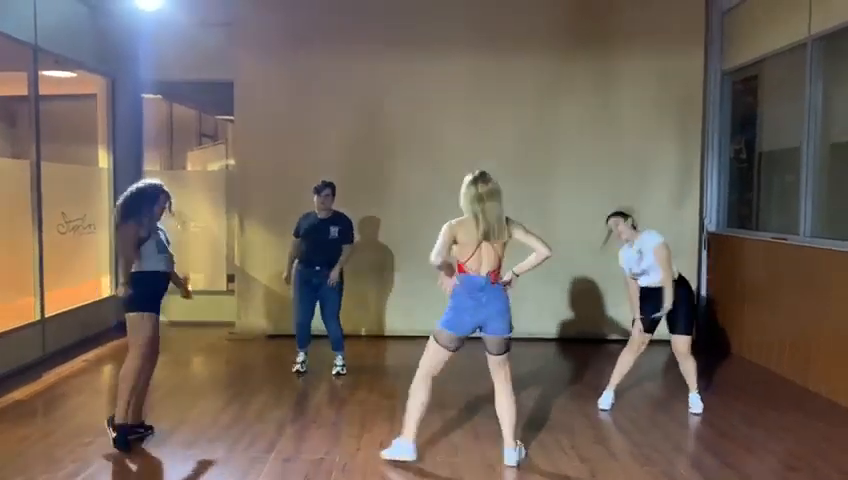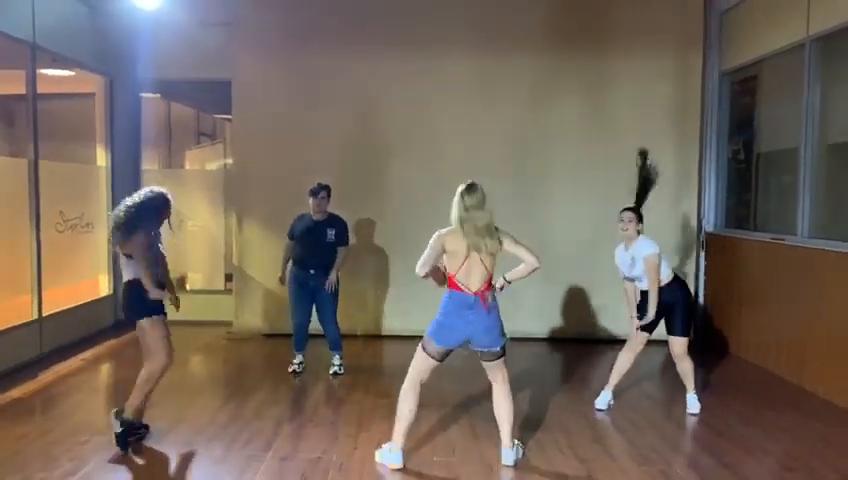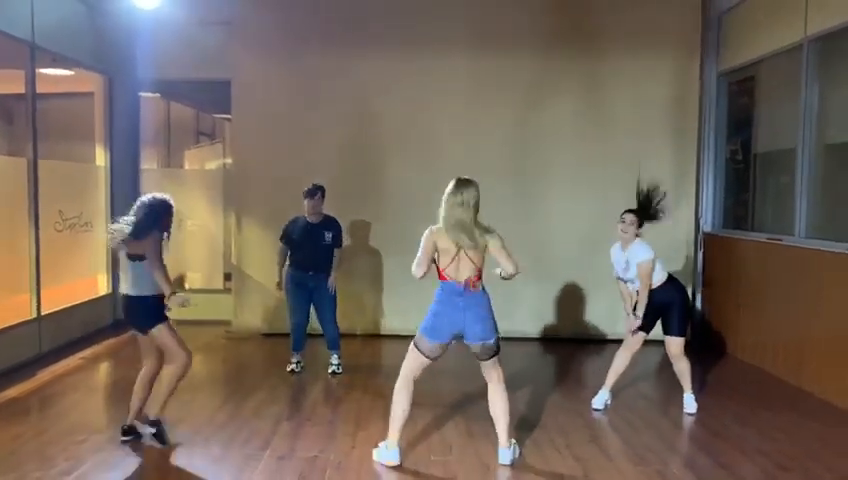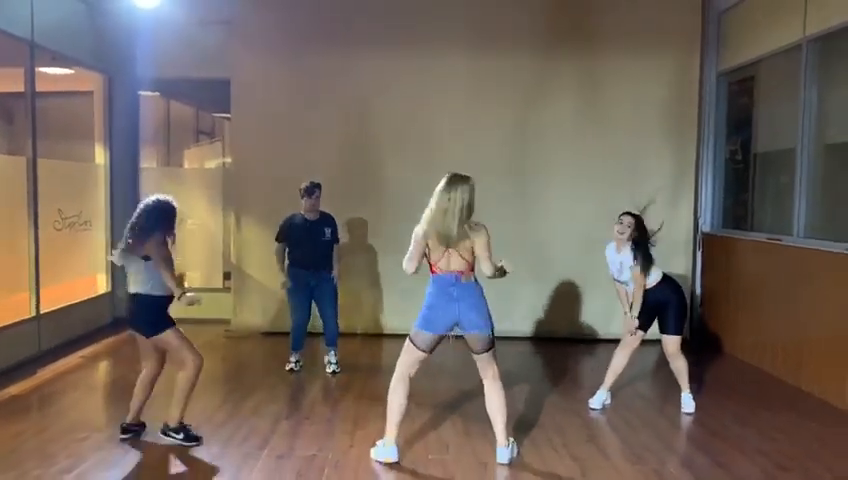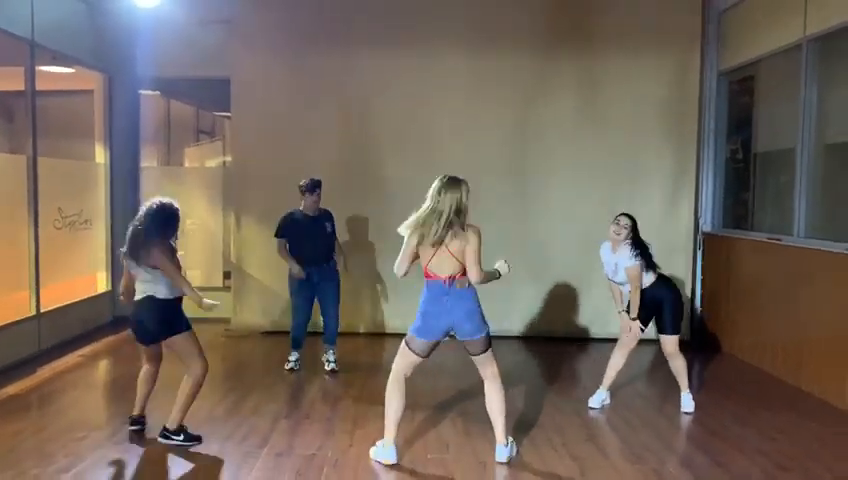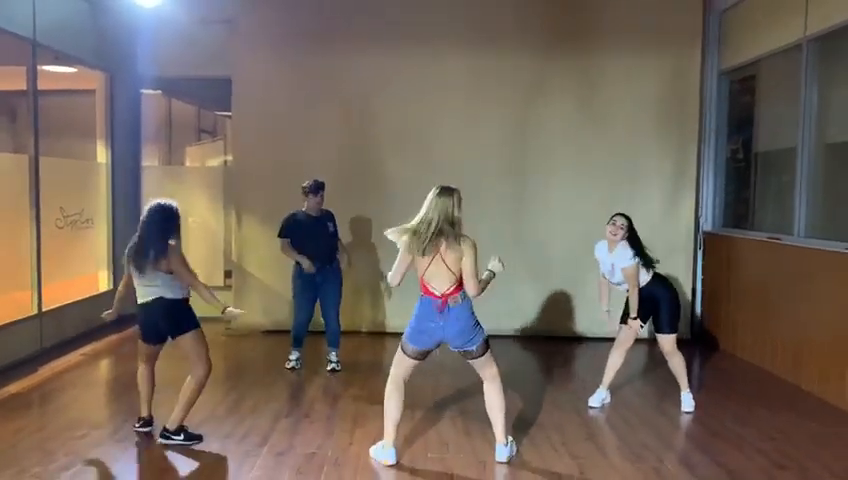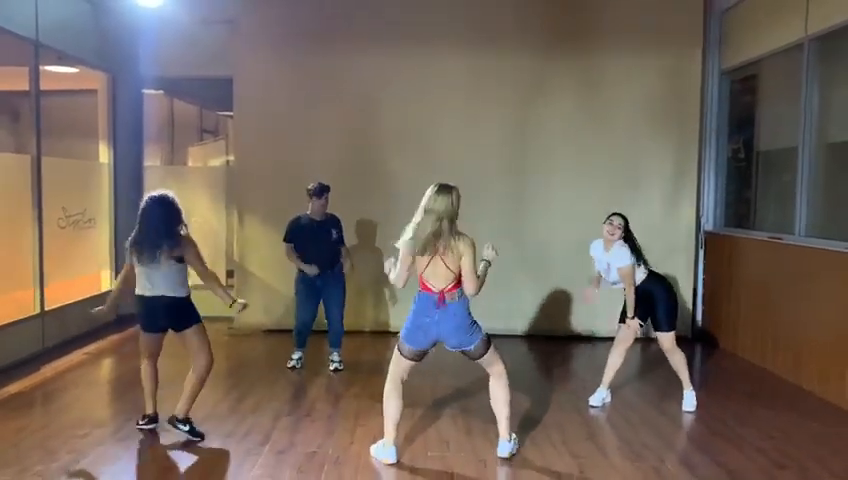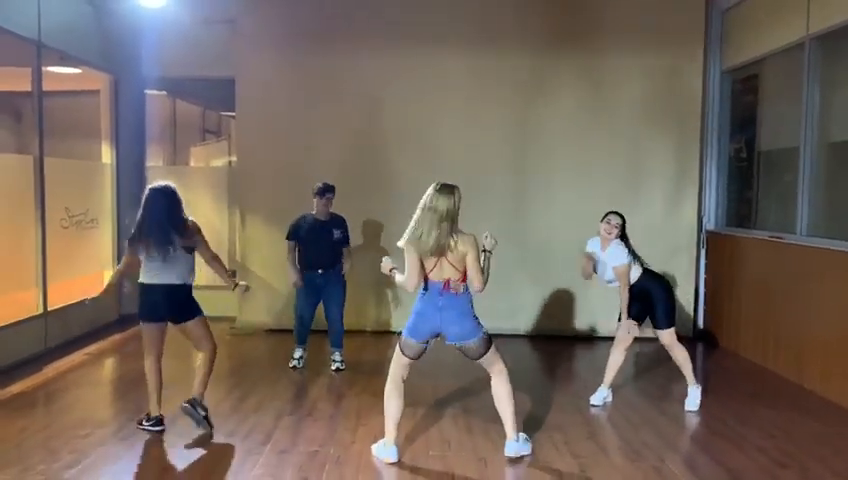
dt=0.1s
person 1, frame 1
left shoulder: (456, 226)
right shoulder: (507, 226)
left elbow: (437, 259)
right elbow: (544, 251)
left wrist: (448, 273)
right wrist: (514, 273)
left hip: (466, 301)
right hip: (496, 302)
left knee: (425, 372)
right knee: (501, 379)
left ankle: (405, 443)
right ankle: (512, 449)
person 1, frame 2
left shoulder: (445, 237)
right shoulder: (497, 237)
left elbow: (422, 269)
right elbow: (532, 262)
left wrist: (439, 275)
right wrist: (505, 280)
left hip: (453, 314)
right hip: (486, 317)
left knee: (413, 379)
right knee: (500, 380)
left ankle: (394, 451)
right ankle: (509, 449)
person 1, frame 3
left shoulder: (435, 234)
right shoulder: (487, 235)
left elbow: (418, 271)
right elbow: (511, 270)
left wrist: (435, 261)
right wrist: (502, 273)
left hip: (445, 308)
right hip: (477, 308)
left knee: (407, 376)
right knee: (495, 378)
left ankle: (390, 448)
right ankle: (505, 447)
person 1, frame 4
left shoulder: (426, 227)
right shoulder: (477, 230)
left elbow: (409, 267)
right elbow: (489, 271)
right wrist: (500, 270)
left hip: (439, 301)
right hip: (471, 299)
left knee: (403, 372)
right knee: (490, 374)
left ankle: (388, 446)
right ankle: (504, 446)
person 1, frame 5
left shoulder: (418, 230)
right shoulder: (470, 233)
left elbow: (399, 270)
right elbow: (475, 278)
right wrist: (498, 271)
left hip: (433, 308)
right hip: (465, 307)
left knee: (397, 375)
right knee: (491, 375)
left ankle: (387, 448)
right ankle: (502, 446)
person 1, frame 6
left shoulder: (413, 239)
right shoulder: (465, 244)
left elbow: (393, 280)
right elbow: (473, 289)
left wrist: (406, 252)
right wrist: (493, 271)
left hip: (426, 319)
right hip: (459, 319)
left knee: (397, 377)
right knee: (490, 376)
left ankle: (387, 448)
right ankle: (502, 446)
person 1, frame 7
left shoulder: (413, 240)
right shoulder: (464, 243)
left elbow: (398, 282)
right elbow: (472, 289)
left wrist: (390, 269)
right wrist: (487, 261)
left hip: (422, 317)
right hip: (456, 320)
left knee: (395, 377)
right knee: (497, 371)
left ankle: (388, 446)
right ankle: (505, 441)
person 1, frame 8
left shoulder: (416, 239)
right shoulder: (467, 241)
left elbow: (411, 284)
right elbow: (478, 285)
left wrist: (391, 270)
right wrist: (486, 252)
left hip: (426, 310)
right hip: (459, 313)
left knee: (396, 376)
right knee: (498, 371)
left ankle: (388, 446)
right ankle: (513, 441)
person 2, frame 1
left shoulder: (155, 228)
right shoulder: (133, 225)
right elbow: (125, 254)
left wrist: (181, 284)
right wrist: (123, 282)
left hip: (150, 289)
right hip: (141, 289)
left knee: (150, 357)
right knee: (139, 354)
left ankle: (133, 420)
right ankle: (118, 421)
person 2, frame 2
left shoulder: (147, 233)
right shoulder: (140, 233)
left elbow: (158, 266)
right elbow: (142, 261)
left wrist: (171, 291)
right wrist: (154, 289)
left hip: (146, 297)
right hip: (142, 296)
left knee: (153, 359)
right knee: (162, 357)
left ankle: (132, 420)
right ankle: (126, 414)
person 2, frame 3
left shoulder: (131, 236)
right shoulder: (151, 237)
right elbow: (156, 266)
left wrist: (165, 295)
right wrist: (171, 294)
left hip: (137, 304)
right hip: (144, 306)
left knee: (153, 362)
right knee: (182, 357)
left ankle: (132, 424)
right ankle: (150, 416)
person 2, frame 4
left shoulder: (134, 239)
right shoulder: (155, 238)
right elbow: (163, 267)
right wrist: (181, 293)
left hip: (140, 306)
right hip: (149, 307)
left knee: (152, 364)
right knee: (192, 362)
left ankle: (131, 422)
right ankle: (173, 425)
person 2, frame 5
left shoulder: (134, 247)
right shoulder: (160, 246)
left elbow: (128, 283)
right elbow: (176, 277)
left wrist: (127, 299)
right wrist: (200, 300)
left hip: (141, 312)
right hip: (165, 311)
left knee: (151, 361)
right knee: (198, 367)
left ankle: (137, 416)
right ankle: (172, 428)
person 2, frame 6
left shoulder: (135, 250)
right shoulder: (169, 250)
left elbow: (125, 286)
right elbow: (193, 282)
left wrist: (115, 311)
right wrist: (222, 307)
left hip: (147, 313)
right hip: (175, 311)
left knee: (145, 362)
right knee: (201, 368)
left ankle: (144, 418)
right ankle: (172, 428)
person 2, frame 7
left shoulder: (136, 243)
right shoulder: (181, 239)
left elbow: (125, 279)
right elbow: (204, 273)
left wrist: (109, 306)
right wrist: (230, 300)
left hip: (149, 306)
right hip: (178, 306)
left knee: (148, 358)
right knee: (204, 360)
left ankle: (150, 415)
right ankle: (180, 417)
person 2, frame 8
left shoulder: (139, 235)
right shoulder: (188, 227)
left elbow: (124, 269)
right elbow: (211, 258)
left wrist: (103, 291)
right wrist: (234, 283)
left hip: (149, 297)
right hip: (179, 297)
left knee: (152, 356)
right knee: (207, 348)
left ankle: (154, 416)
right ankle: (196, 400)
person 3, frame 1
left shoulder: (651, 237)
right shoulder: (624, 253)
left elbow: (666, 268)
right elbow: (633, 286)
left wrist: (669, 298)
right wrist: (637, 319)
left hip: (677, 292)
right hip: (646, 295)
left knee: (682, 351)
right knee: (633, 345)
left ankle: (694, 395)
right ankle: (609, 392)
person 3, frame 2
left shoulder: (647, 246)
right shoulder: (619, 253)
left elbow: (654, 282)
right elbow: (629, 286)
left wrist: (652, 311)
right wrist: (634, 317)
left hip: (674, 296)
right hip: (648, 296)
left knee: (679, 353)
right knee: (632, 346)
left ankle: (691, 396)
right ankle: (607, 392)
person 3, frame 3
left shoulder: (641, 250)
right shoulder: (615, 251)
left elbow: (645, 287)
right elbow: (623, 285)
left wrist: (639, 317)
right wrist: (629, 314)
left hip: (672, 297)
right hip: (646, 298)
left knee: (675, 353)
right knee: (629, 346)
left ankle: (688, 394)
right ankle: (605, 391)
person 3, frame 4
left shoulder: (635, 254)
right shoulder: (610, 250)
left elbow: (638, 288)
right elbow: (620, 284)
left wrist: (634, 317)
right wrist: (627, 312)
left hip: (668, 296)
right hip: (643, 300)
left knee: (672, 351)
right knee: (625, 344)
left ankle: (686, 395)
right ankle: (603, 392)
person 3, frame 5
left shoulder: (629, 254)
right shoulder: (605, 249)
left elbow: (635, 288)
right elbow: (614, 282)
left wrist: (632, 318)
right wrist: (621, 310)
left hip: (665, 295)
right hip: (642, 298)
left knee: (670, 350)
right knee: (623, 344)
left ankle: (686, 394)
right ankle: (602, 392)
person 3, frame 6
left shoulder: (626, 254)
right shoulder: (600, 248)
left elbow: (633, 288)
right elbow: (604, 279)
left wrist: (633, 317)
right wrist: (605, 307)
left hip: (661, 294)
right hip: (639, 297)
left knee: (668, 349)
right knee: (621, 343)
left ankle: (686, 393)
right ankle: (602, 391)
person 3, frame 7
left shoulder: (621, 253)
right shoulder: (596, 246)
left elbow: (629, 287)
right elbow: (599, 273)
left wrist: (631, 317)
right wrist: (594, 286)
left hip: (658, 292)
right hip: (637, 295)
left knee: (668, 346)
right knee: (621, 342)
left ankle: (688, 391)
right ankle: (603, 390)
person 3, frame 8
left shoulder: (618, 251)
right shoulder: (593, 244)
left elbow: (624, 287)
right elbow: (587, 275)
left wrist: (625, 317)
right wrist: (586, 262)
left hip: (655, 290)
right hip: (635, 295)
left knee: (669, 342)
right knee: (620, 341)
left ankle: (693, 388)
right ankle: (604, 390)
person 4, frame 1
left shoulder: (342, 221)
right shoulder: (305, 220)
left elbow: (347, 248)
right elbow: (295, 245)
left wrist: (337, 269)
right wrist: (288, 269)
left hip: (329, 275)
right hip: (304, 274)
left knee: (331, 318)
right knee: (301, 318)
left ankle: (339, 358)
right ankle: (301, 356)
person 4, frame 2
left shoulder: (338, 223)
right shoulder: (299, 221)
left elbow: (342, 251)
right elbow: (289, 246)
left wrist: (334, 273)
right wrist: (283, 270)
left hip: (325, 278)
right hip: (299, 276)
left knee: (328, 320)
right knee: (299, 321)
left ankle: (337, 358)
right ankle: (298, 358)
person 4, frame 3
left shoulder: (332, 224)
right shoulder: (294, 224)
left elbow: (337, 252)
right elbow: (283, 249)
left wrist: (333, 275)
right wrist: (280, 275)
left hip: (323, 279)
right hip: (297, 278)
left knee: (328, 320)
right knee: (298, 320)
left ankle: (335, 357)
right ankle: (296, 357)
person 4, frame 4
left shoulder: (328, 221)
right shoulder: (290, 222)
left elbow: (334, 247)
right elbow: (280, 249)
left wrist: (336, 267)
right wrist: (284, 274)
left hip: (324, 276)
right hip: (298, 276)
left knee: (330, 316)
right knee: (299, 319)
left ankle: (332, 355)
right ankle: (295, 356)
person 4, frame 5
left shoulder: (327, 216)
right shoulder: (290, 219)
left elbow: (334, 240)
right elbow: (280, 246)
left wrist: (339, 254)
right wrist: (292, 264)
left hip: (327, 272)
right hip: (302, 274)
left knee: (331, 314)
right knee: (300, 316)
left ankle: (330, 354)
right ankle: (294, 354)
person 4, frame 6
left shoulder: (329, 216)
right shoulder: (293, 220)
right elbow: (284, 246)
left wrist: (343, 252)
right wrist: (301, 259)
left hip: (331, 272)
right hip: (305, 274)
left knee: (332, 316)
right knee: (302, 316)
left ankle: (333, 355)
right ankle: (295, 353)
person 4, frame 7
left shoulder: (334, 222)
right shoulder: (297, 224)
left elbow: (340, 245)
right elbow: (289, 251)
left wrist: (346, 258)
right wrist: (303, 266)
left hip: (333, 277)
right hip: (307, 278)
left knee: (335, 317)
right knee: (304, 319)
left ankle: (335, 355)
right ankle: (297, 353)
person 4, frame 8
left shoulder: (339, 222)
right shoulder: (301, 222)
left elbow: (345, 246)
right elbow: (291, 248)
left wrist: (347, 260)
right wrist: (294, 271)
left hip: (334, 277)
right hip: (307, 277)
left knee: (335, 317)
right knee: (302, 316)
left ankle: (336, 354)
right ankle: (299, 351)
